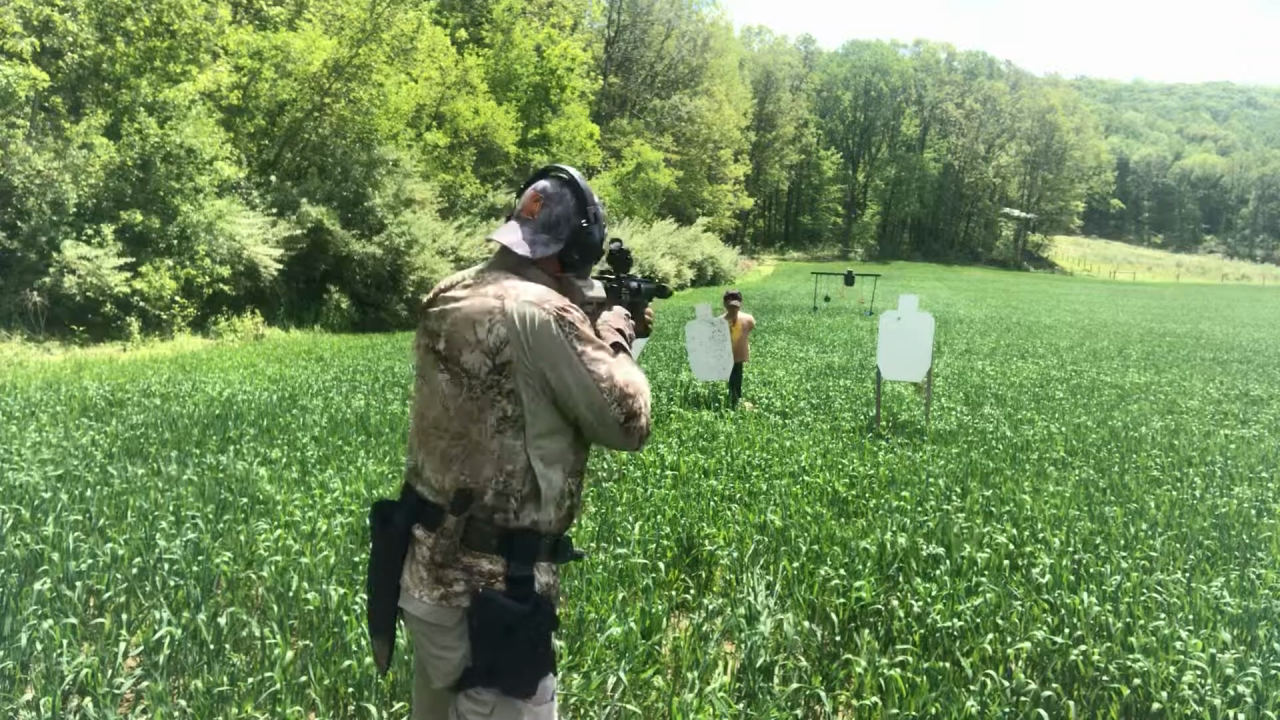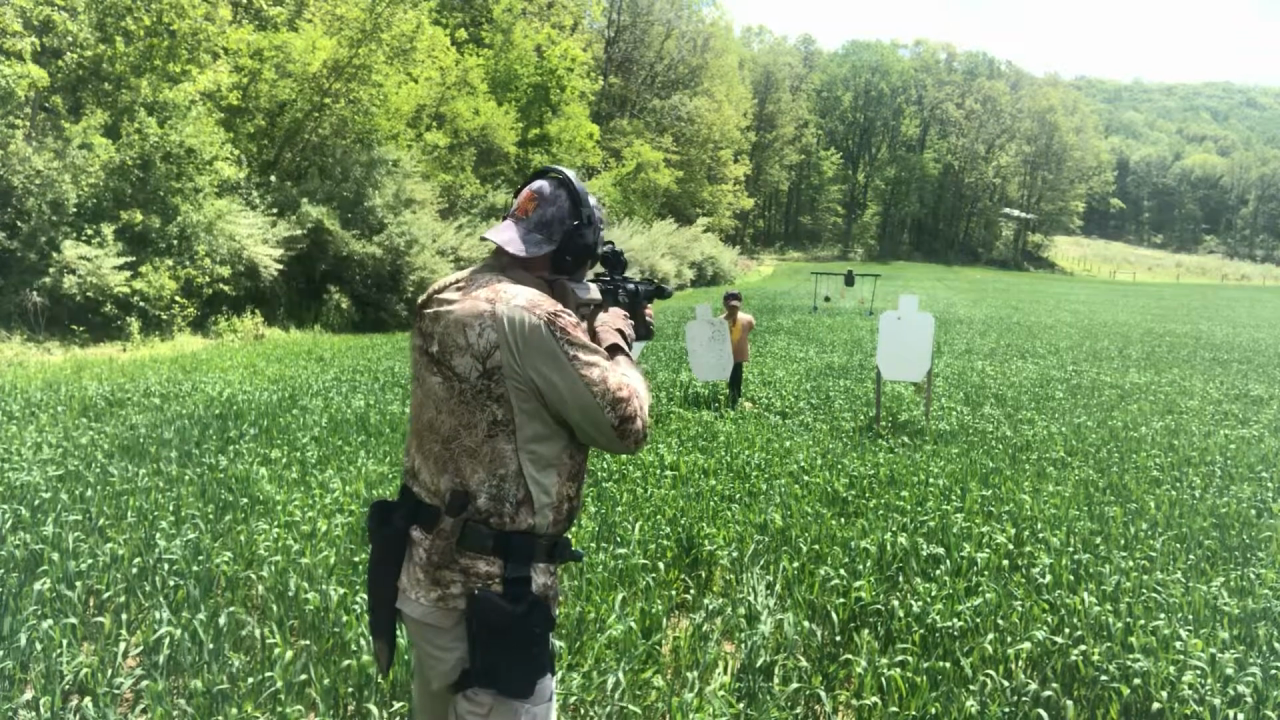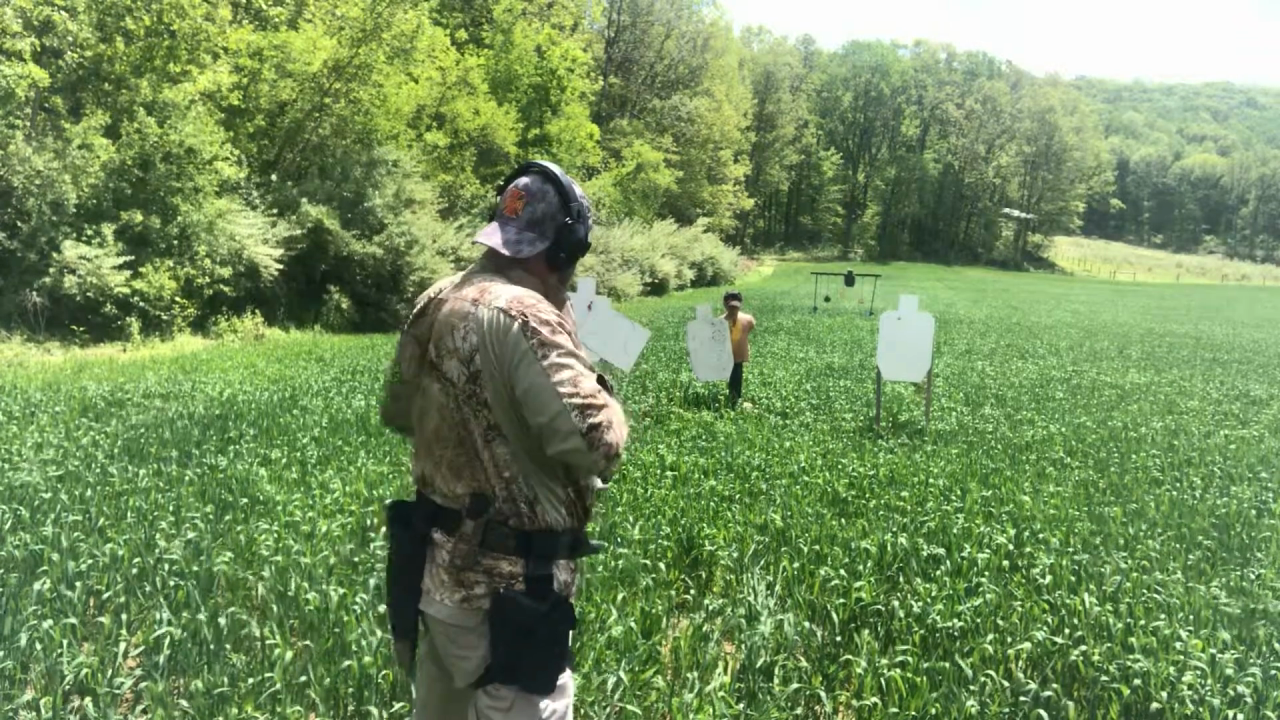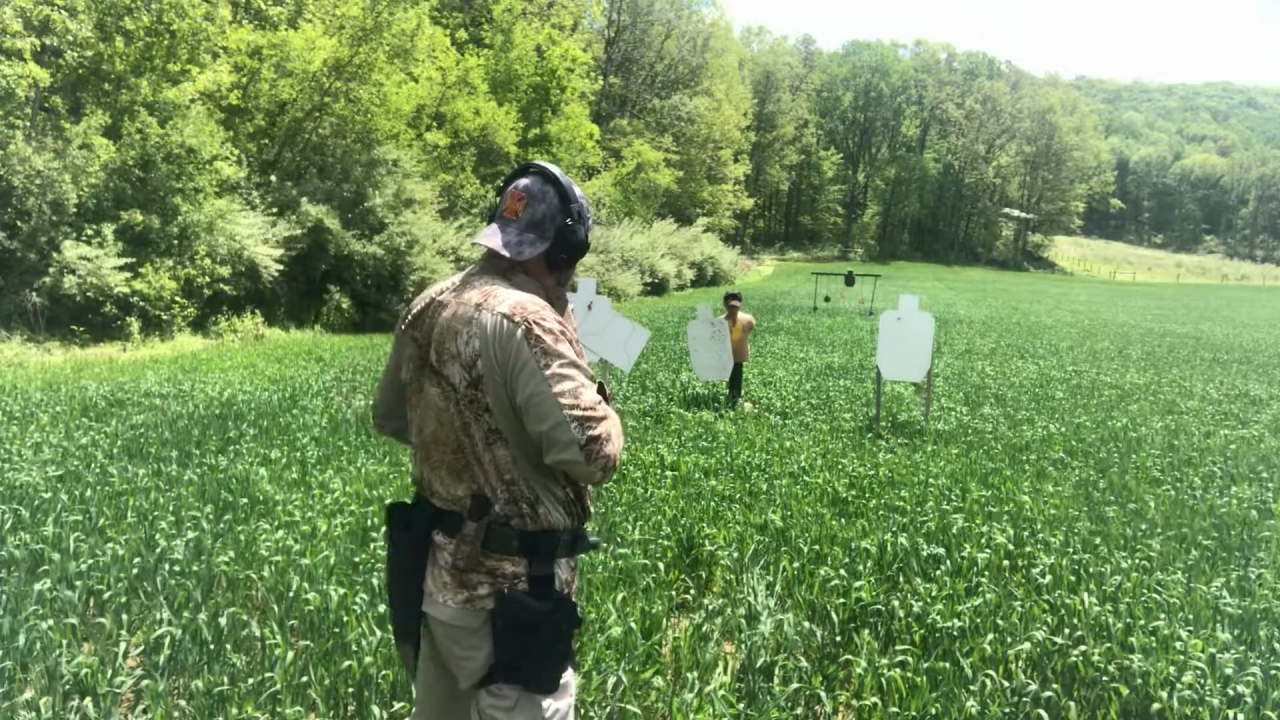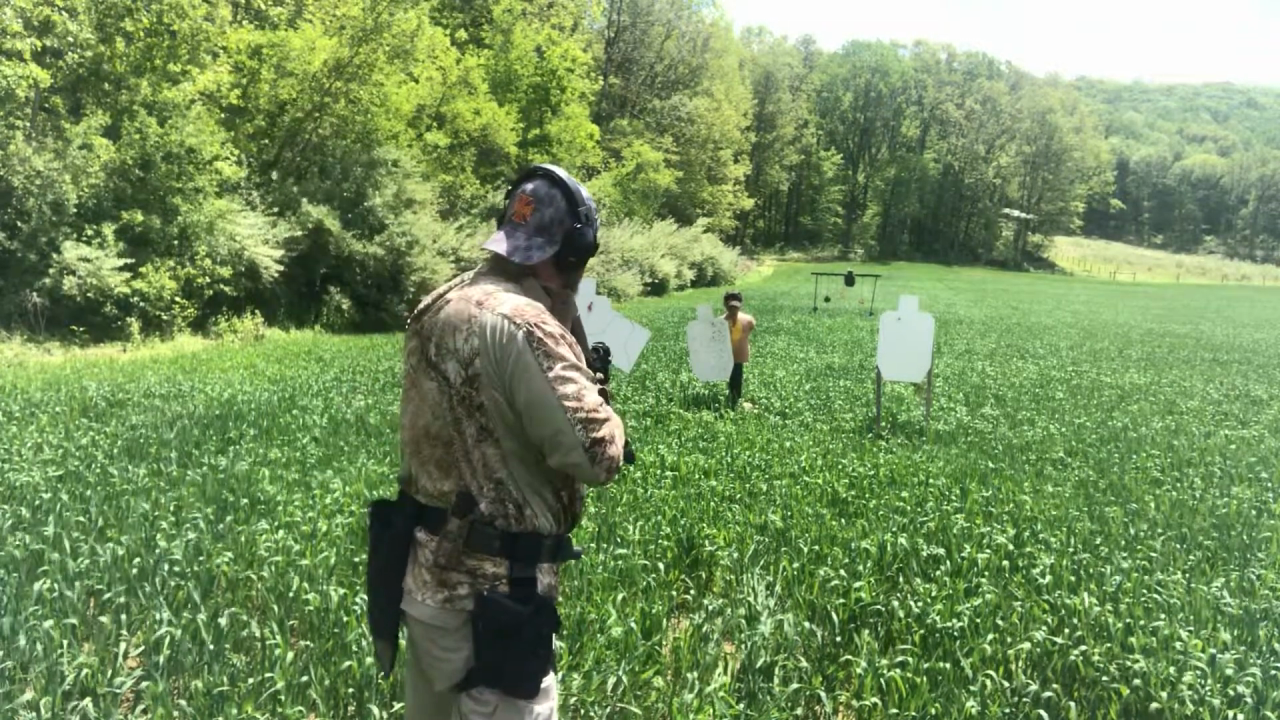
dt=1s
person 1, frame 1
left shoulder: (446, 298)
right shoulder: (541, 315)
right elbow: (626, 423)
left wrist: (592, 323)
right wrist: (615, 334)
left hip: (425, 570)
right hip: (490, 585)
person 1, frame 2
left shoulder: (442, 299)
right shoulder: (535, 320)
right elbow: (625, 426)
left wrist: (587, 331)
right wrist: (615, 342)
left hip: (425, 571)
right hip: (490, 586)
person 1, frame 3
left shoulder: (434, 303)
right shoulder: (523, 318)
left elbow: (398, 410)
right elbow: (591, 442)
right wrist: (603, 397)
left hip: (441, 567)
right hip: (511, 582)
person 1, frame 4
left shoulder: (429, 306)
right shoulder: (525, 323)
left elbow: (389, 417)
right elbow: (591, 453)
right wrist: (599, 407)
left hip: (440, 568)
right hip: (508, 582)
person 1, frame 5
left shoulder: (437, 305)
right shoulder: (525, 326)
right elbow: (595, 455)
left wrist: (569, 380)
right wrist: (597, 401)
left hip: (426, 569)
right hip: (489, 587)
